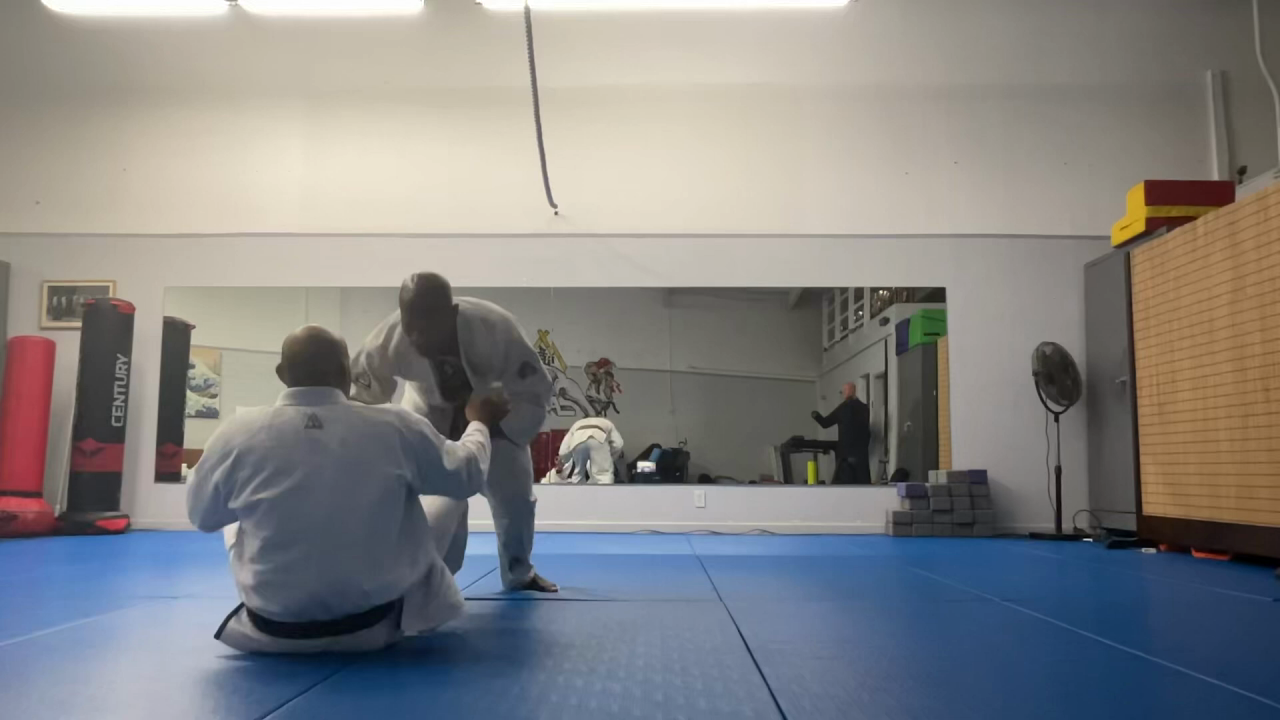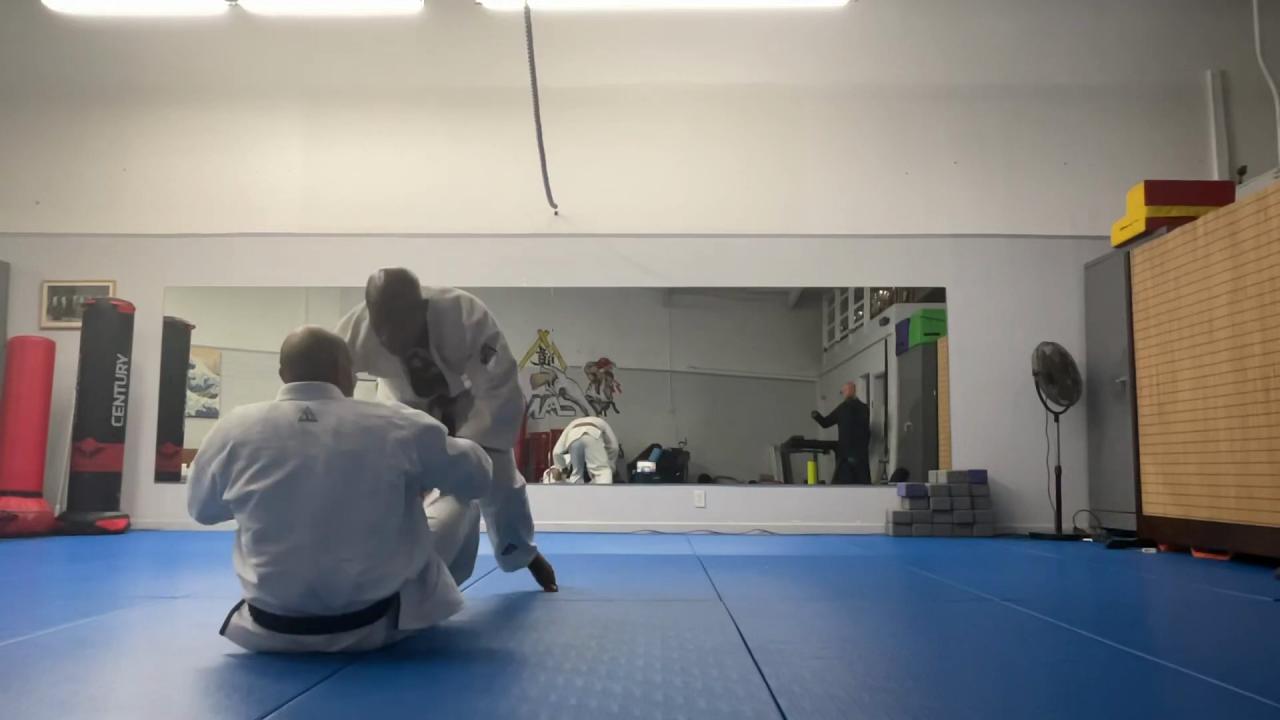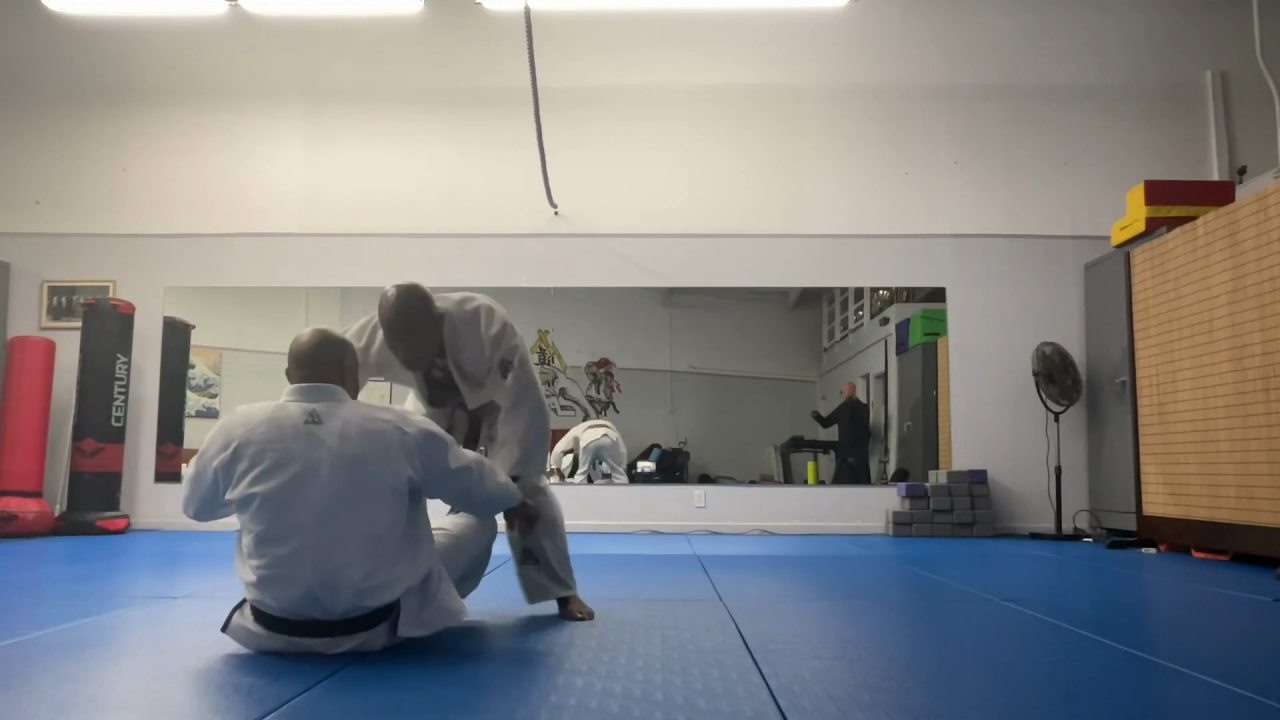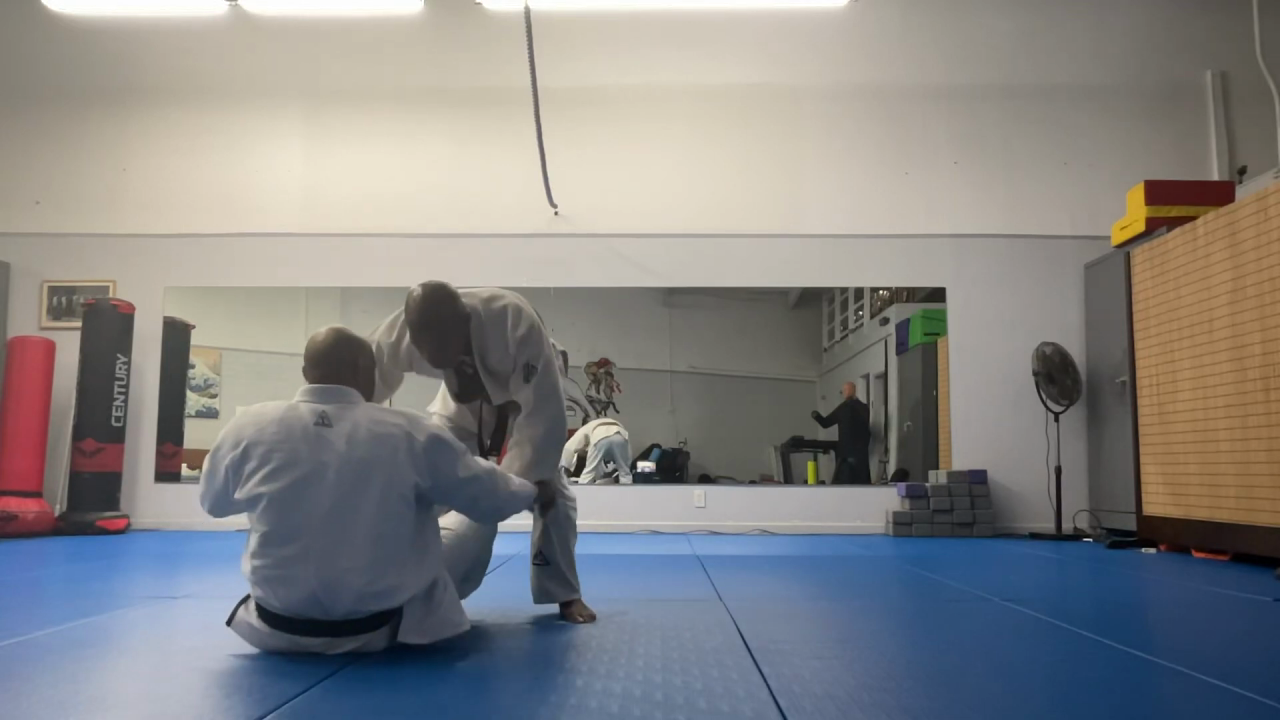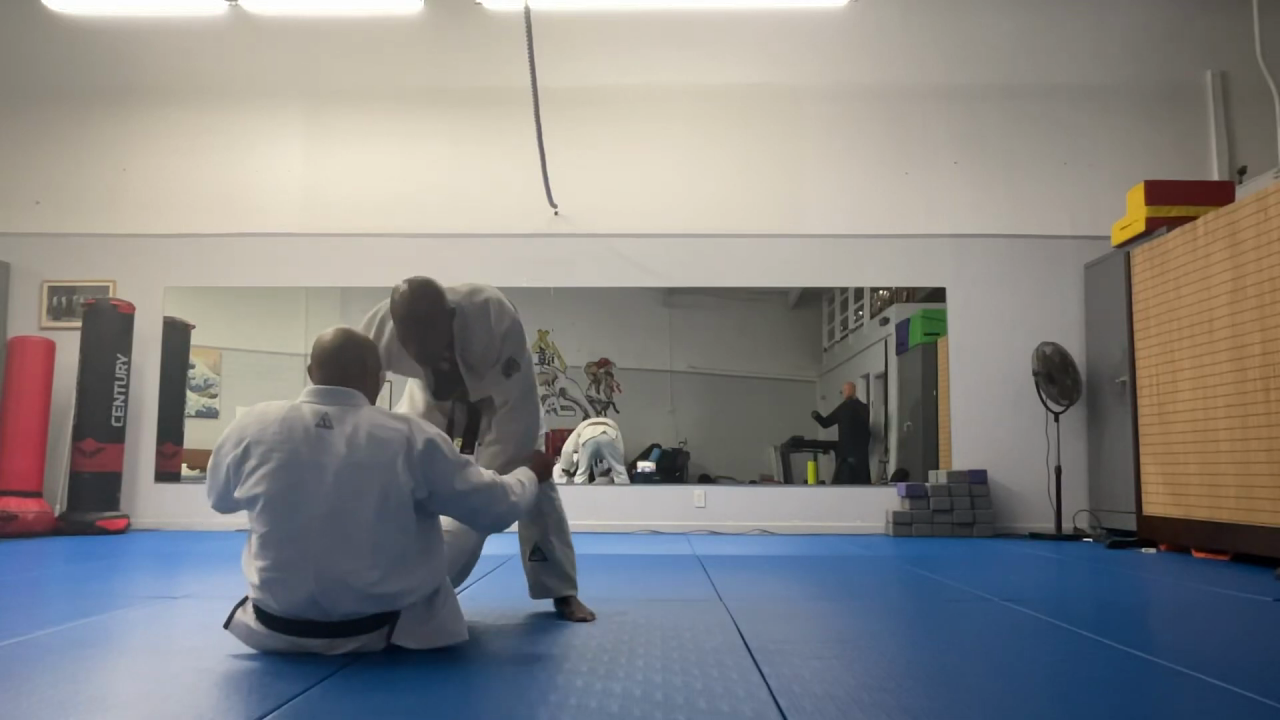
dt=0.4s
person 1, frame 1
left shoulder: (238, 434)
right shoulder: (396, 429)
left elbow: (202, 515)
right elbow: (466, 474)
right wrist: (481, 423)
left hip: (274, 631)
right hip: (374, 626)
right knee: (450, 498)
person 1, frame 2
left shoulder: (235, 429)
right shoulder: (396, 425)
left elbow: (202, 509)
right elbow: (475, 475)
left hip: (274, 628)
right hip: (374, 623)
right knee: (458, 503)
person 1, frame 3
left shoulder: (238, 429)
right shoulder: (400, 430)
left elbow: (196, 505)
right elbow: (475, 484)
right wrist: (515, 502)
left hip: (274, 629)
right hip: (376, 624)
right knee: (478, 521)
person 1, frame 4
left shoulder: (250, 427)
right shoulder: (410, 434)
left elbow: (213, 501)
right elbow: (492, 494)
right wrist: (534, 493)
left hip: (279, 626)
right hip: (380, 626)
right knee: (475, 522)
person 1, frame 5
left shoulder: (253, 427)
right shoulder: (411, 438)
left elbow: (221, 498)
right elbow: (495, 508)
right wrist: (530, 473)
left hip: (280, 628)
right hip: (384, 628)
right knee: (465, 527)
person 2, frame 1
left shoulder: (495, 326)
right shoulder: (387, 340)
left elbow: (536, 390)
right elbow: (360, 397)
left wrist: (494, 432)
right hip: (430, 411)
left knee: (514, 494)
left ankle: (520, 572)
person 2, frame 2
left shoulder: (466, 315)
right shoulder: (354, 331)
left elbow: (503, 388)
left hip: (469, 402)
right hip: (407, 407)
left knee: (499, 484)
left ankle: (524, 552)
person 2, frame 3
left shoulder: (486, 324)
right shoulder: (367, 338)
left elbow: (525, 407)
left hip: (498, 401)
right hip: (433, 408)
left knee: (528, 487)
left ankle: (560, 590)
person 2, frame 4
left shoulder: (514, 322)
right shoulder: (397, 334)
left elbow: (544, 414)
left hip: (530, 390)
right hip: (463, 400)
left ankle: (565, 594)
person 2, frame 5
left shoulder: (494, 318)
right shoulder: (379, 330)
left elbow: (518, 410)
left hip: (500, 392)
right hip: (432, 398)
left ankle: (559, 590)
